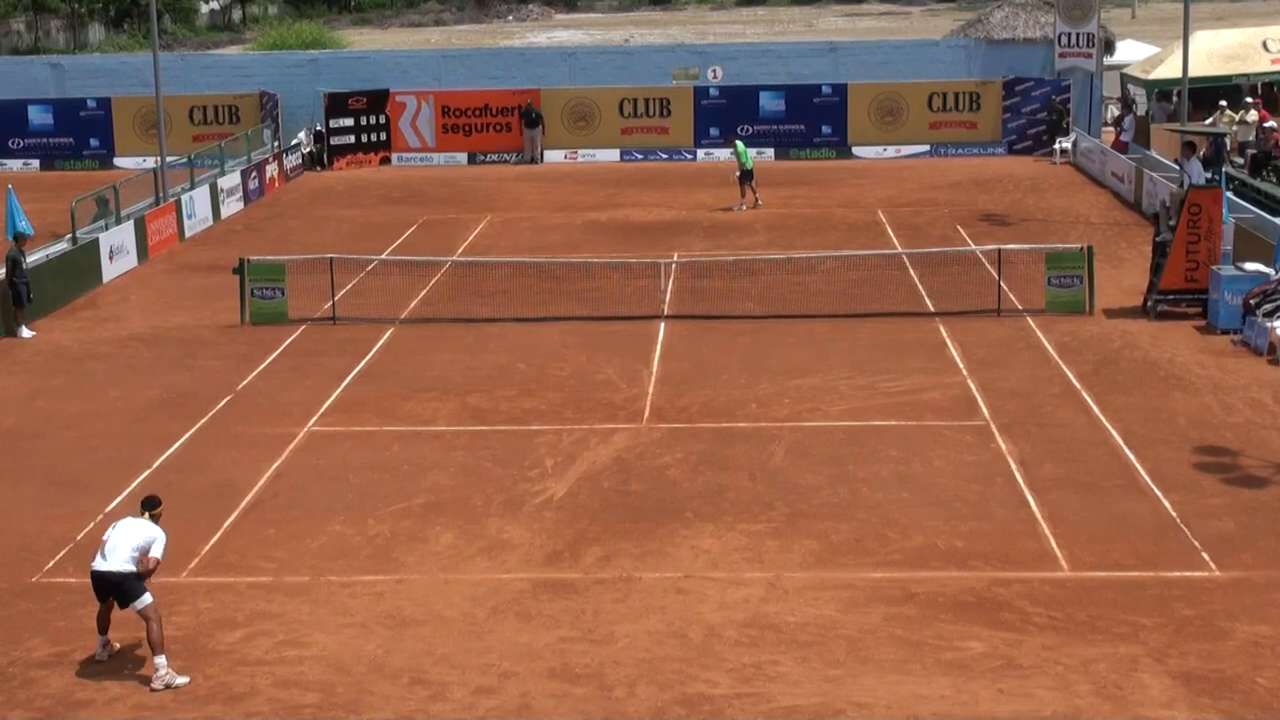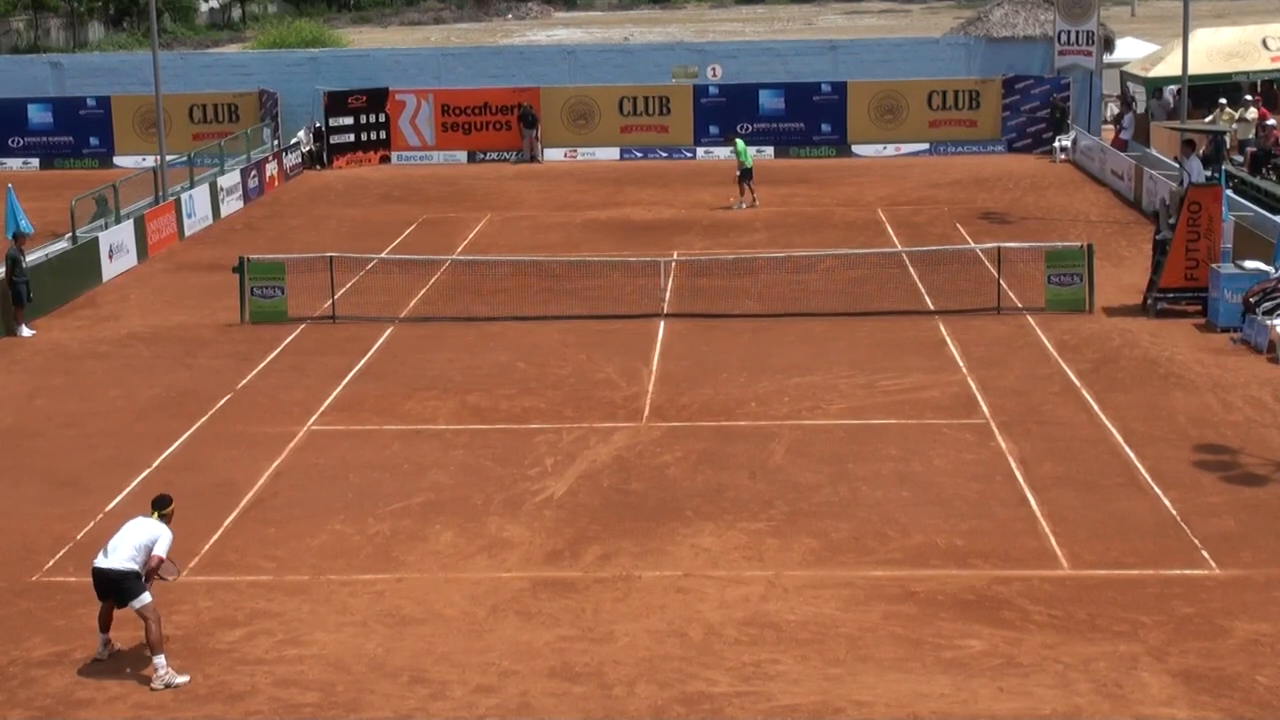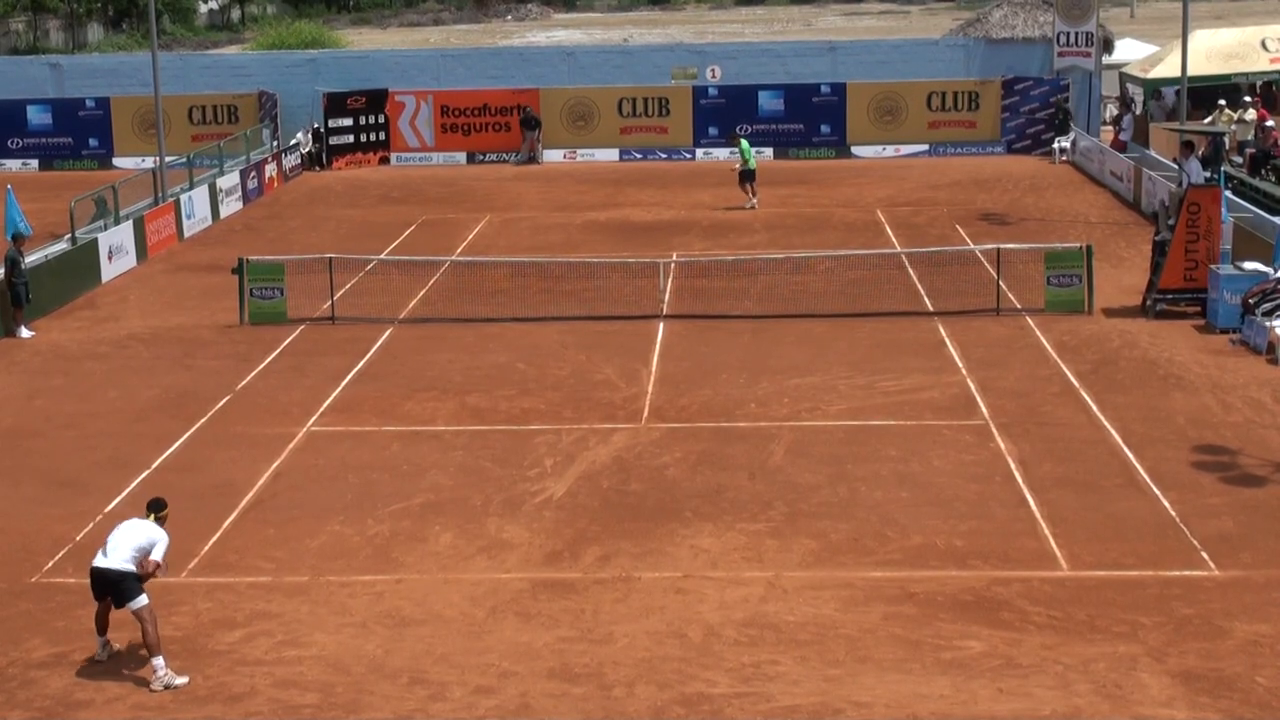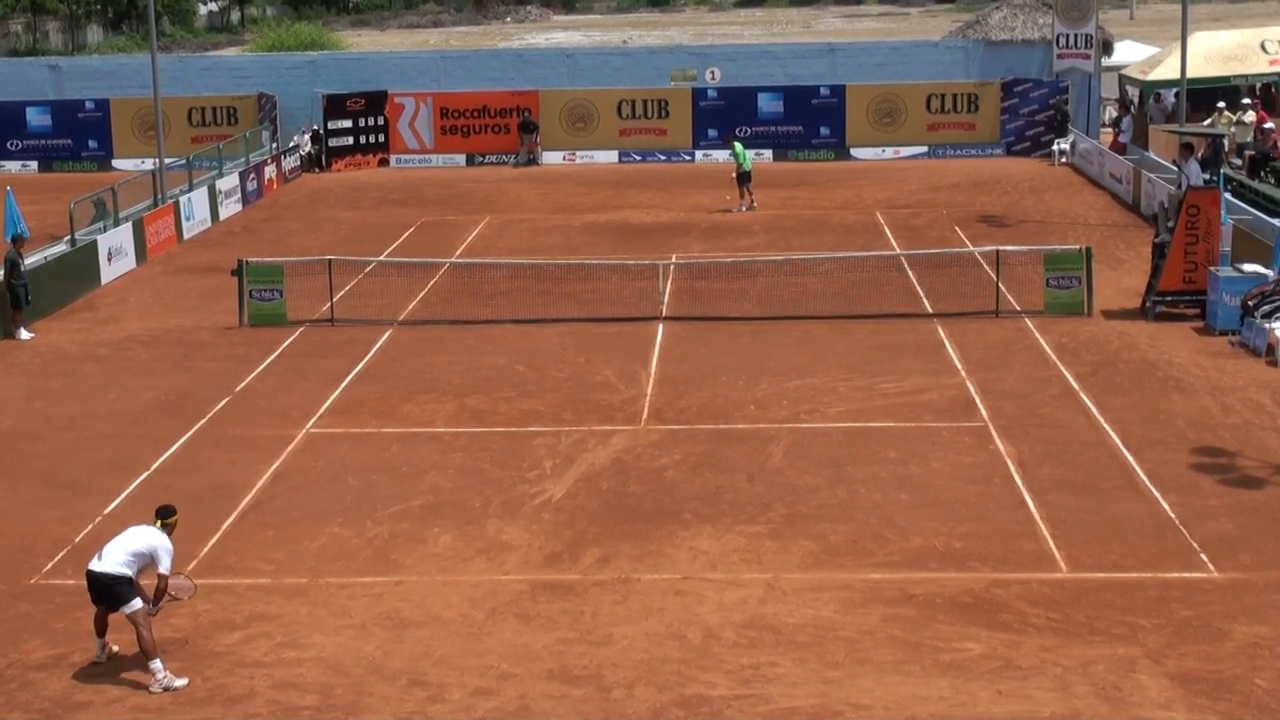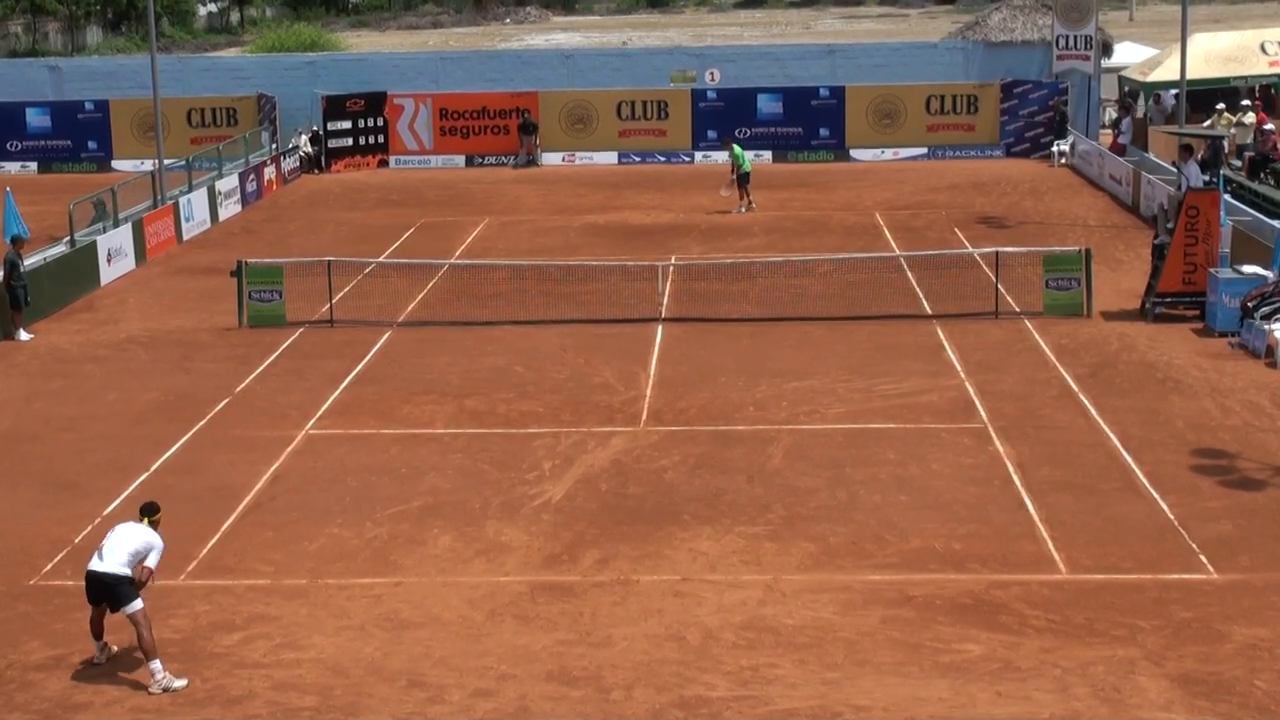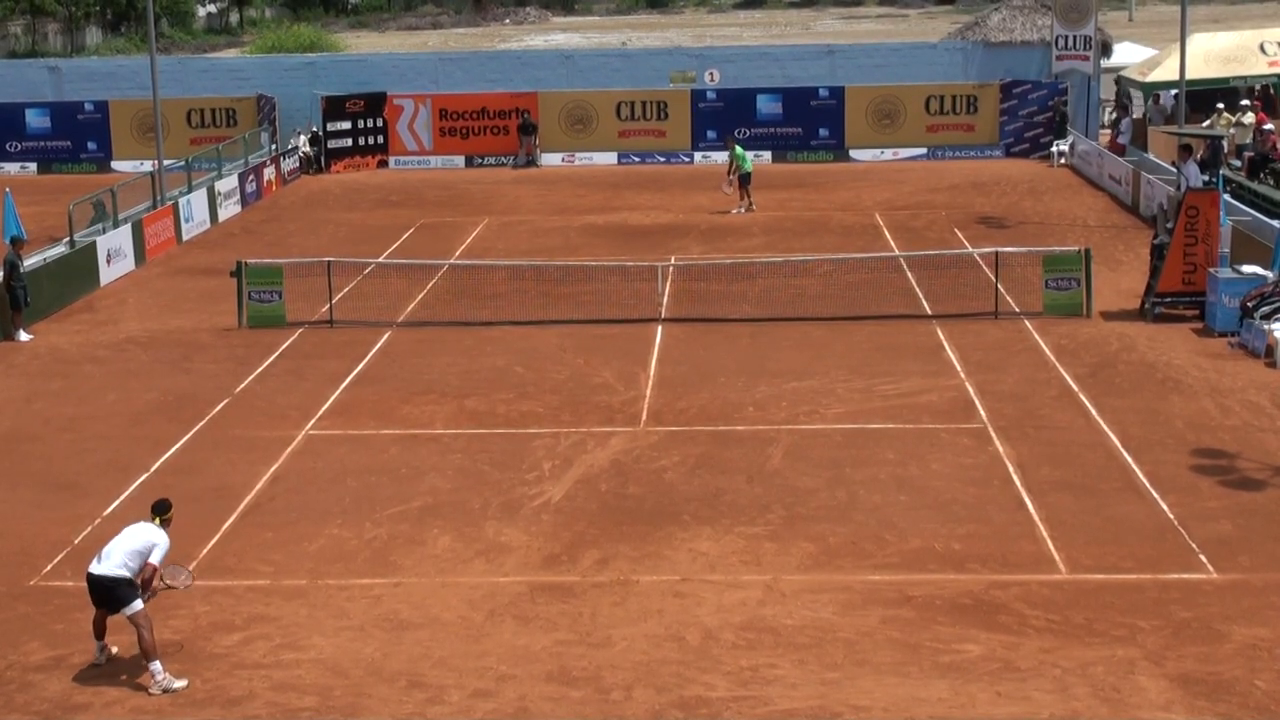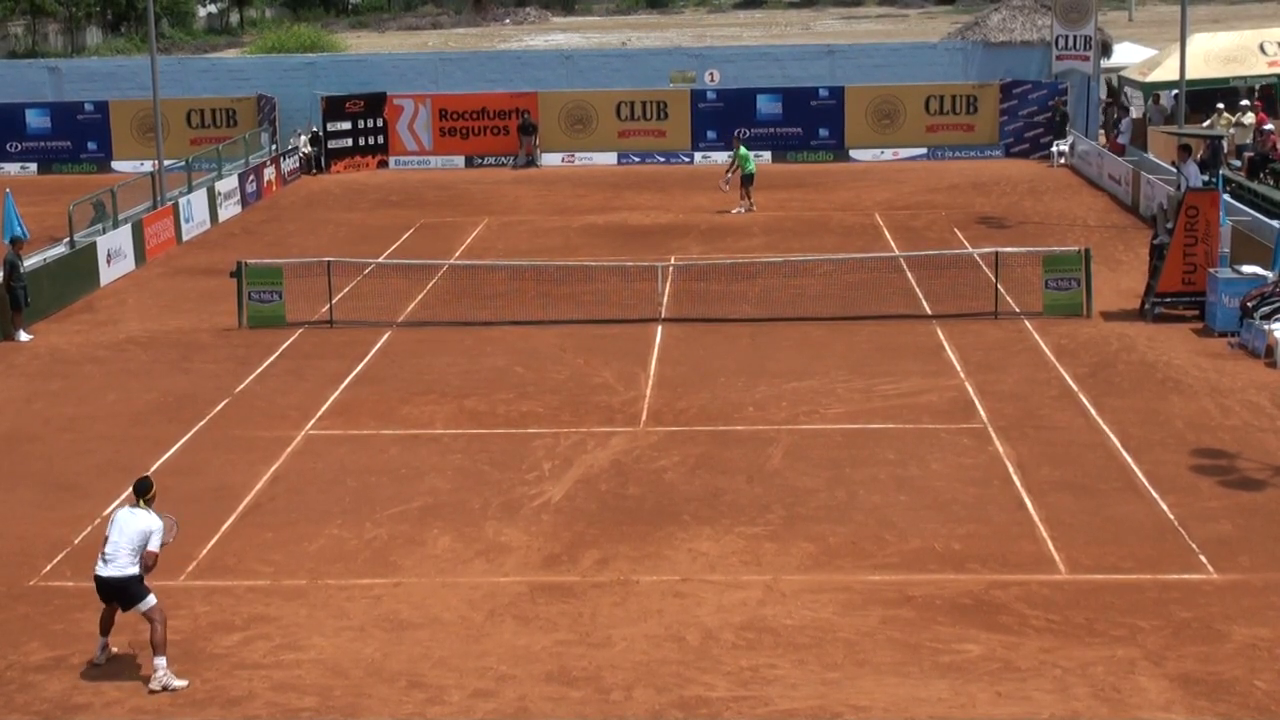
dt=0.5s
person 1, frame 1
left shoulder: (121, 522)
right shoulder: (158, 533)
left elbow: (99, 552)
right elbow: (151, 566)
right wrist: (138, 580)
left hip: (97, 571)
right hip: (122, 574)
left knee: (106, 605)
right knee: (153, 617)
left ankle: (103, 648)
right ankle: (162, 674)
person 1, frame 2
left shoulder: (135, 521)
right shoulder: (164, 532)
right elbow: (154, 564)
left wrist: (140, 578)
right wrist: (146, 581)
left hip: (99, 568)
right hip: (123, 572)
left knee: (108, 604)
right knee: (152, 618)
left ankle: (104, 647)
right ankle: (161, 674)
person 1, frame 3
left shoulder: (127, 523)
right shoulder: (161, 535)
right elbow: (150, 570)
right wrist: (137, 582)
left hip: (97, 568)
right hip: (121, 573)
left knee: (104, 605)
right knee: (148, 620)
left ankle: (103, 649)
right ankle: (160, 675)
person 1, frame 4
left shoulder: (137, 529)
right shoulder: (164, 543)
right elbow: (162, 584)
left wrist: (145, 599)
right wrist: (154, 605)
left hip: (93, 571)
right hip: (113, 576)
left knee: (102, 609)
right knee: (142, 624)
left ankle: (102, 650)
right ankle: (160, 678)
person 1, frame 5
left shoulder: (120, 527)
right shoulder: (156, 541)
right elbow: (143, 578)
right wrist: (130, 592)
left hip: (93, 572)
right hip: (116, 577)
left knee: (98, 611)
right knee: (142, 624)
left ankle: (101, 652)
right ankle: (159, 678)
person 1, frame 6
left shoulder: (136, 527)
right shoulder: (162, 539)
right elbow: (148, 574)
left wrist: (141, 589)
right wrist: (145, 594)
left hip: (93, 573)
right hip: (114, 579)
left knee: (102, 611)
right knee: (144, 624)
left ankle: (101, 652)
right ankle: (159, 680)
person 1, frame 7
left shoulder: (119, 513)
right shoulder: (155, 523)
left elbow: (107, 545)
right elbow: (150, 562)
right wrist: (141, 573)
left hip: (101, 574)
right hip: (125, 578)
left knee: (111, 608)
right knee: (158, 619)
left ankle: (102, 652)
right ankle: (160, 675)
